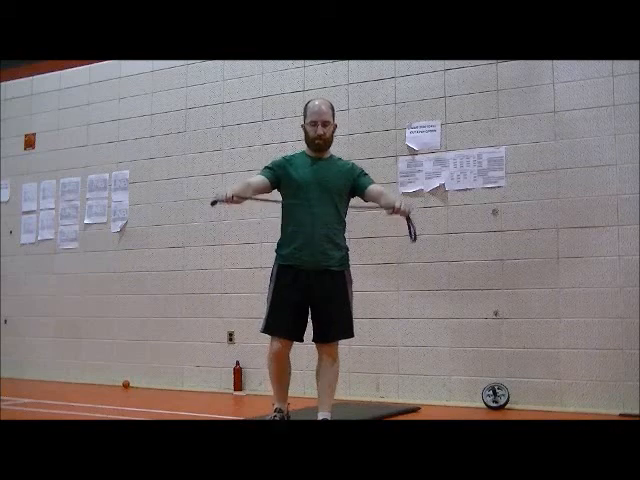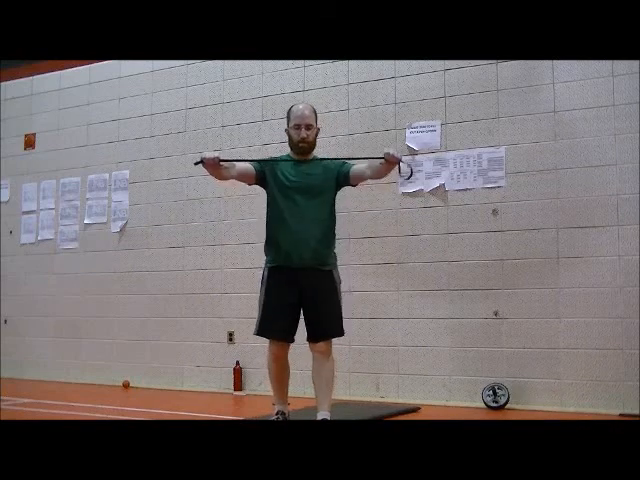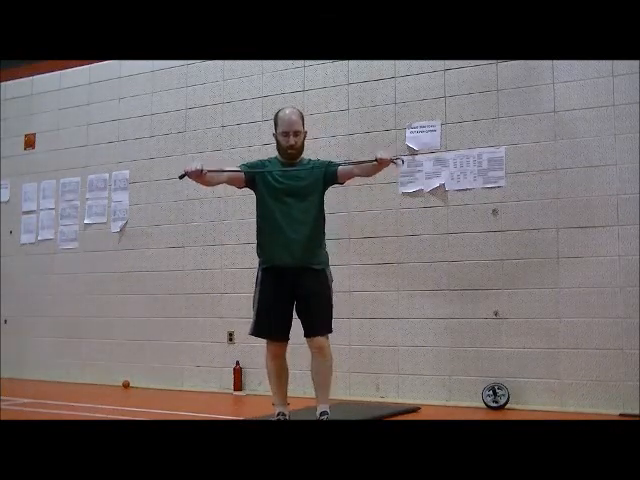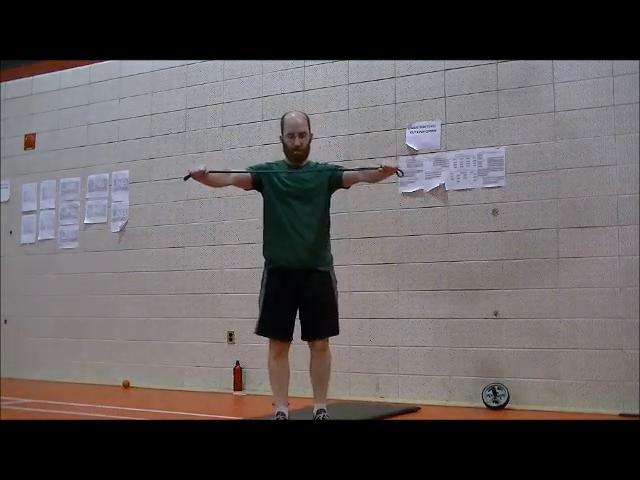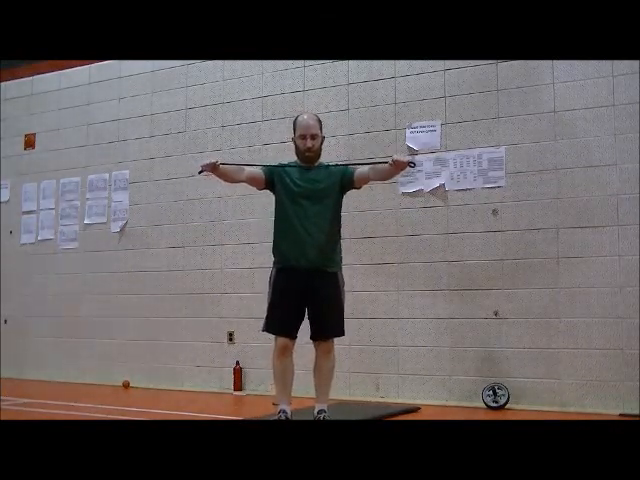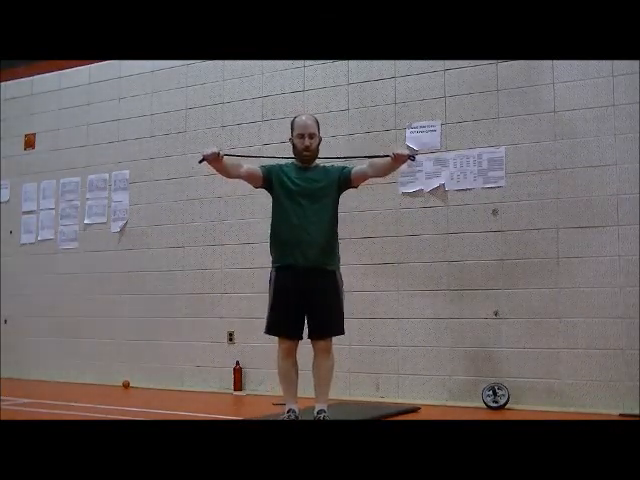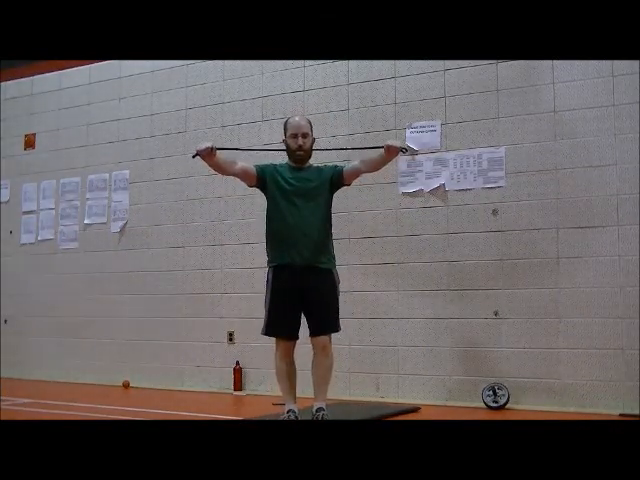
dt=0.3s
person 1, frame 1
left shoulder: (348, 170)
right shoulder: (286, 165)
left elbow: (379, 193)
right elbow: (254, 184)
left wrist: (396, 202)
right wrist: (236, 193)
left hip: (332, 270)
right hip: (290, 267)
left knee: (328, 348)
right knee: (278, 346)
left ankle: (324, 416)
right ankle: (280, 408)
person 1, frame 2
left shoulder: (332, 168)
right shoulder: (271, 167)
left elbow: (365, 171)
right elbow: (235, 170)
left wrist: (387, 163)
right wrist: (214, 165)
left hip: (321, 269)
right hip: (280, 269)
left knee: (322, 347)
right knee: (276, 348)
left ankle: (324, 415)
right ankle: (281, 409)
person 1, frame 3
left shoulder: (320, 169)
right shoulder: (260, 169)
left elbow: (352, 170)
right elbow: (225, 175)
left wrist: (377, 163)
right wrist: (201, 174)
left hip: (313, 268)
right hip: (273, 270)
left knee: (319, 343)
right knee: (275, 346)
left ankle: (323, 410)
right ankle: (281, 411)
person 1, frame 4
left shoulder: (325, 172)
right shoulder: (268, 172)
left elbow: (357, 175)
right elbow: (232, 177)
left wrist: (383, 171)
right wrist: (205, 177)
left hip: (317, 270)
right hip: (278, 271)
left knee: (320, 345)
right knee: (278, 345)
left ankle: (320, 408)
right ankle: (281, 411)
person 1, frame 5
left shoulder: (337, 174)
right shoulder: (279, 173)
left elbow: (370, 172)
right elbow: (243, 174)
left wrist: (395, 166)
right wrist: (217, 169)
left hip: (326, 271)
right hip: (287, 270)
left knee: (324, 345)
right knee: (283, 344)
left ankle: (321, 409)
right ankle: (283, 409)
person 1, frame 6
left shoulder: (334, 175)
right shoulder: (276, 173)
left elbow: (367, 170)
right elbow: (242, 171)
left wrist: (395, 161)
right wrist: (217, 162)
left hip: (324, 270)
right hip: (286, 270)
left knee: (323, 345)
right knee: (286, 345)
left ankle: (321, 409)
right ankle: (291, 408)
person 1, frame 7
left shoulder: (327, 175)
right shoulder: (270, 174)
left elbow: (361, 167)
right elbow: (235, 168)
left wrist: (388, 154)
right wrist: (210, 157)
left hip: (320, 269)
right hip: (282, 270)
left knee: (322, 342)
right knee: (284, 345)
left ankle: (320, 407)
right ankle: (290, 409)
